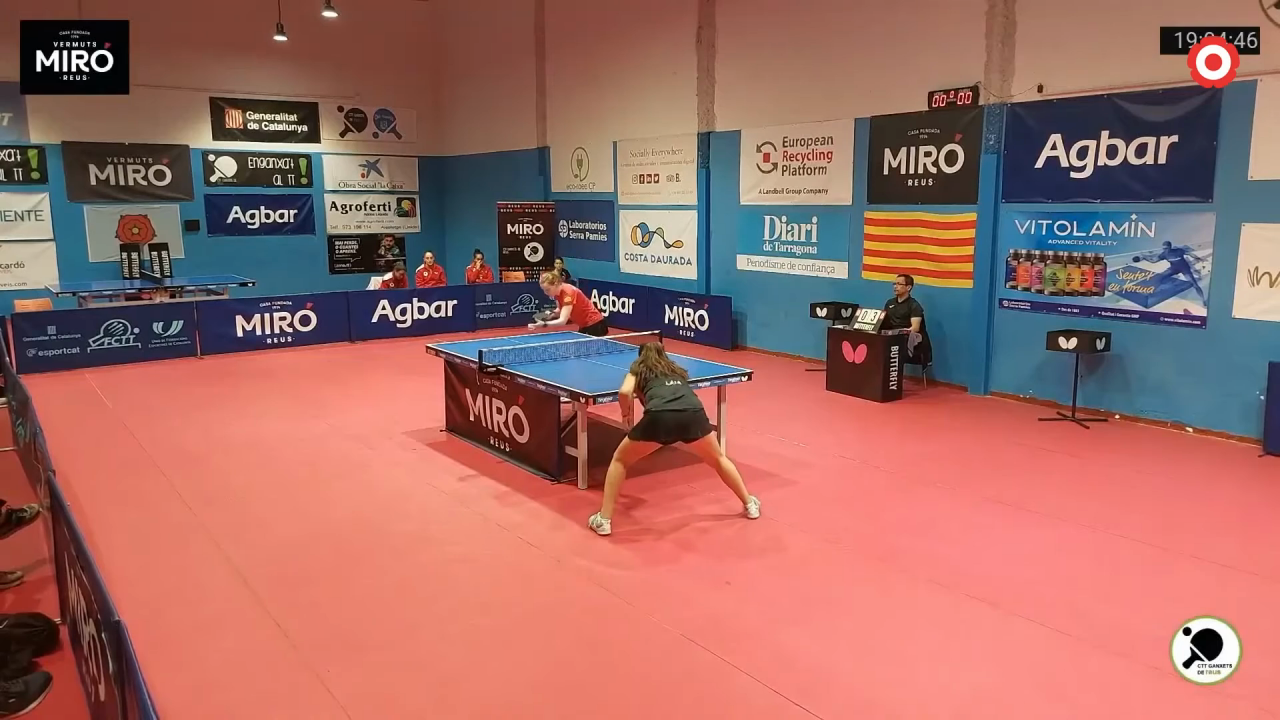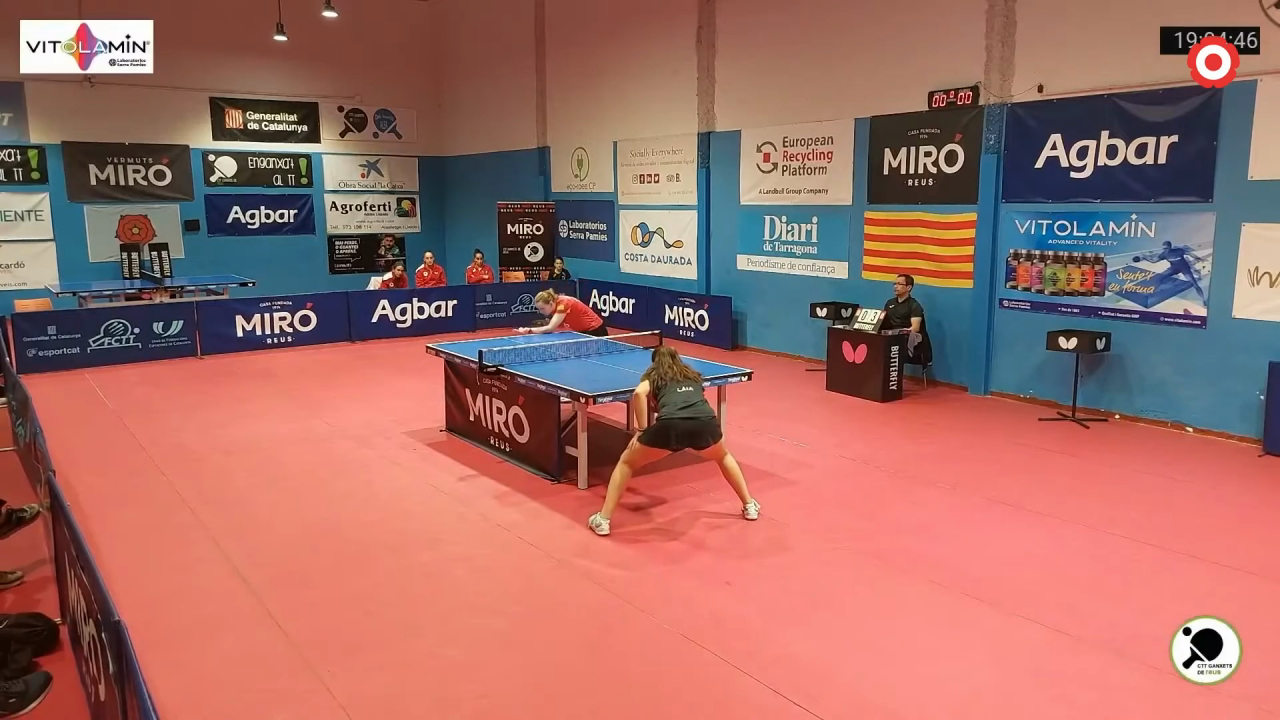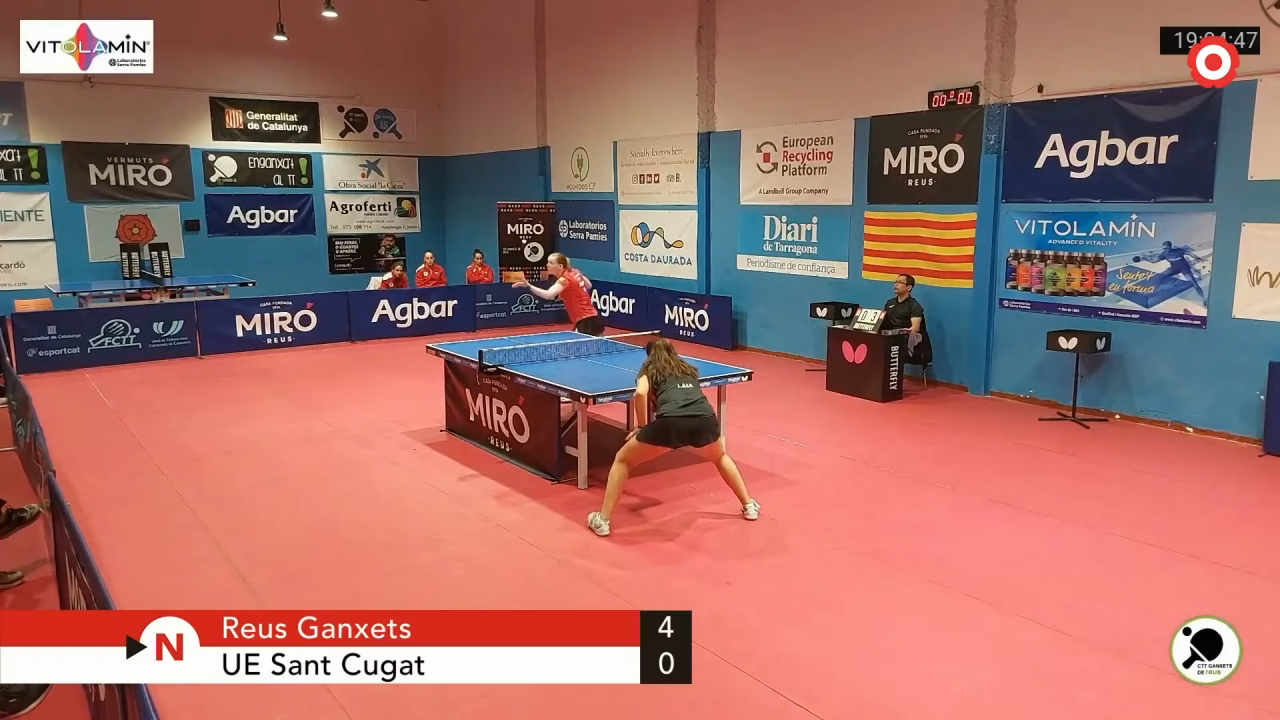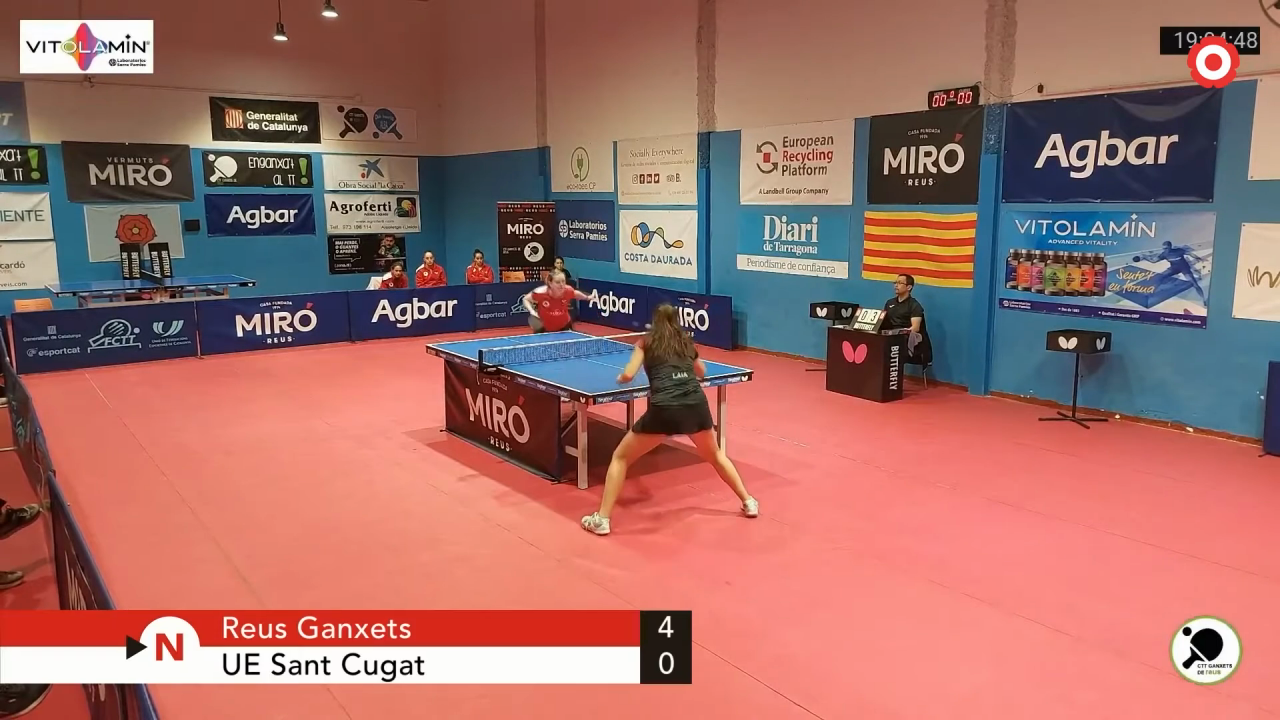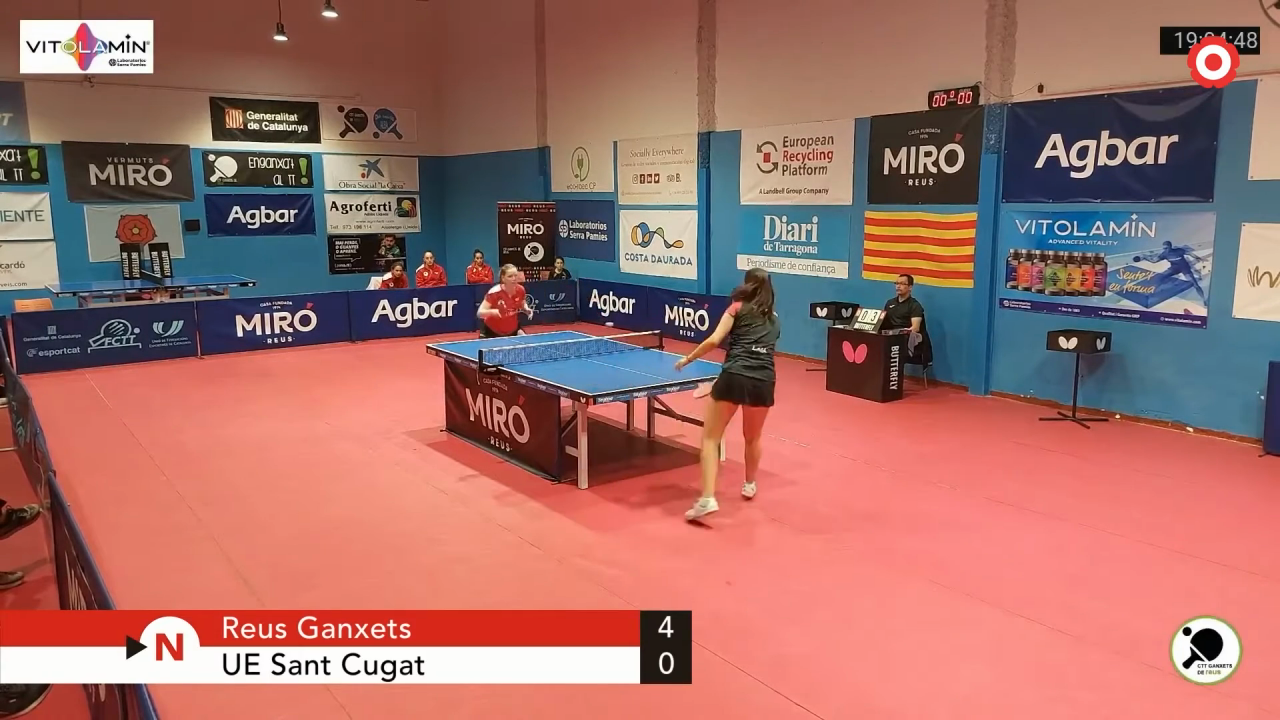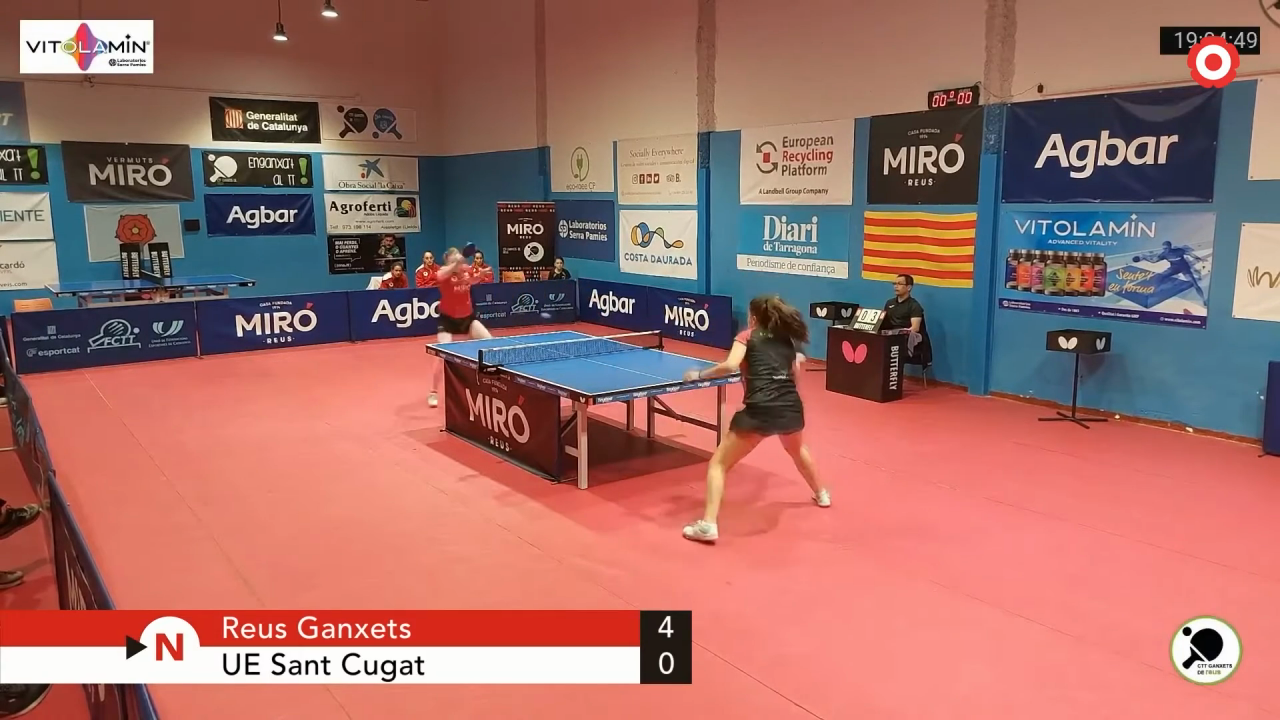
dt=0.7s
person 1, frame 1
left shoulder: (639, 369)
right shoulder: (677, 371)
left elbow: (624, 392)
left wrist: (626, 415)
left hip: (659, 416)
right hip: (693, 413)
left knee: (620, 460)
right knee: (717, 459)
left ankle: (604, 520)
right ankle: (750, 504)
person 1, frame 2
left shoulder: (653, 375)
right shoulder: (693, 376)
left elbow: (639, 393)
left wrist: (641, 430)
left hip: (671, 424)
right hip: (705, 422)
left knee: (627, 463)
right knee: (723, 457)
left ankle: (603, 519)
right ankle: (749, 505)
person 1, frame 3
left shoulder: (649, 370)
right shoulder: (688, 370)
left elbow: (640, 393)
left wrist: (641, 426)
left hip: (670, 422)
right hip: (704, 419)
left knee: (622, 460)
right knee: (720, 457)
left ankle: (603, 520)
right ankle: (748, 505)
person 1, frame 4
left shoulder: (648, 343)
right shoulder: (686, 344)
left elbow: (627, 375)
right elbow: (699, 373)
left wrist: (620, 378)
left hip: (663, 410)
right hip: (697, 407)
left knee: (620, 458)
right knee: (714, 454)
left ankle: (602, 519)
right ankle: (748, 502)
person 1, frame 5
left shoulder: (738, 308)
right shoulder: (774, 319)
left elbow: (714, 341)
left wrist: (687, 359)
left hip: (734, 377)
right hip: (764, 381)
left knee: (709, 440)
right knee: (753, 437)
left ankle: (707, 498)
right ankle: (750, 484)
person 1, frame 6
left shoulder: (748, 336)
right shoulder: (787, 339)
left elbow: (730, 365)
left wrist: (699, 374)
left hip: (759, 410)
right hip: (791, 407)
left knee: (718, 464)
right knee: (797, 449)
left ankle: (708, 525)
right ankle: (821, 493)
